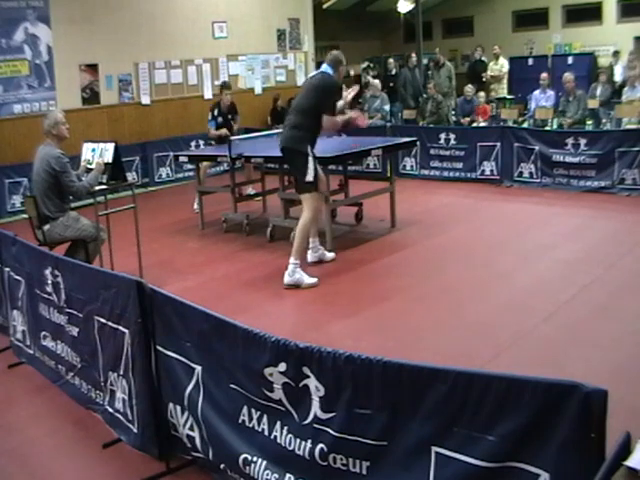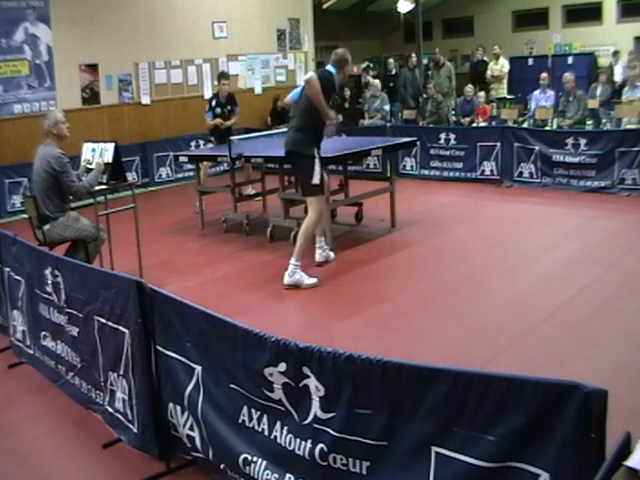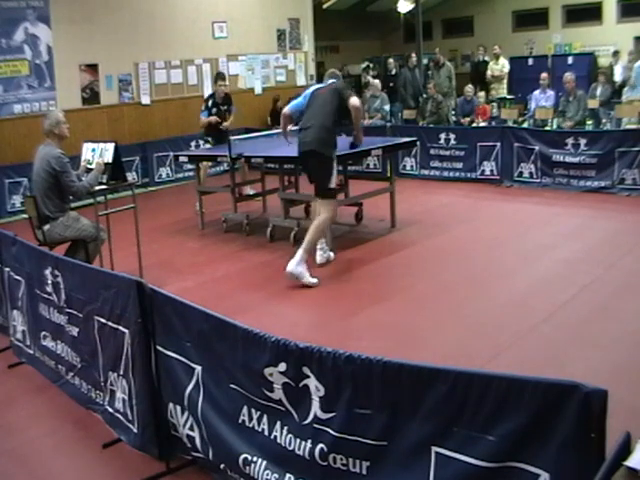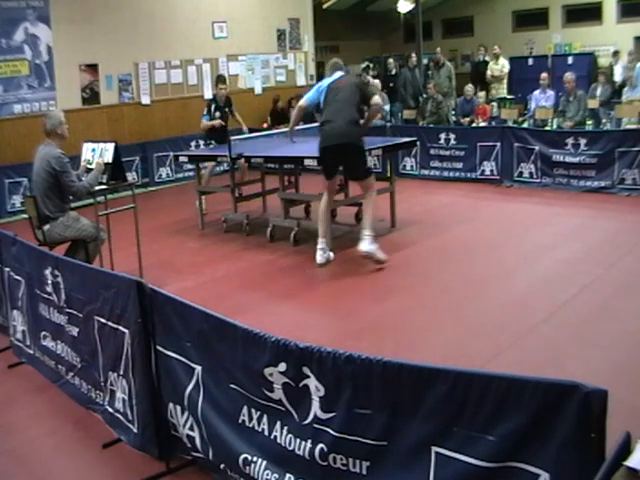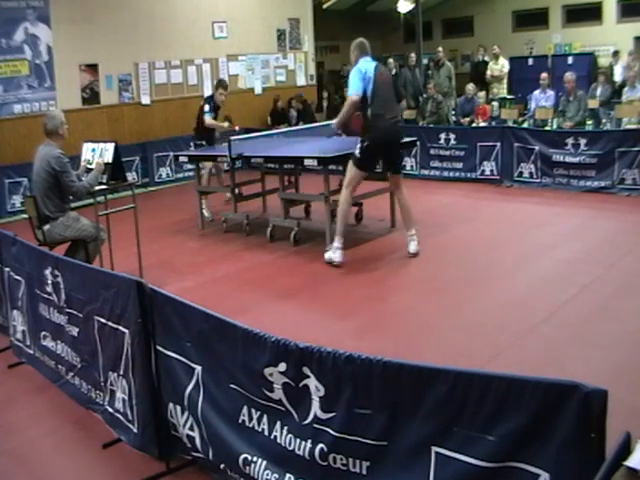
dt=0.3s
person 1, frame 1
left shoulder: (318, 78)
right shoulder: (331, 82)
right elbow: (328, 125)
left wrist: (344, 101)
right wrist: (347, 117)
left hip: (292, 140)
right hip: (299, 143)
left knee: (321, 185)
right knee: (311, 207)
left ankle: (314, 249)
right ankle: (293, 271)
person 1, frame 2
left shoulder: (317, 78)
right shoulder: (327, 75)
right elbow: (309, 78)
right wrist: (326, 112)
left hip: (295, 143)
right hip: (304, 146)
left knee: (322, 188)
right knee: (316, 209)
left ankle: (321, 248)
right ankle: (293, 271)
person 1, frame 3
left shoulder: (312, 90)
right shoulder: (340, 88)
left elbow: (286, 113)
right elbow: (356, 105)
left wrist: (285, 131)
right wrist: (358, 132)
left hip: (304, 144)
right hip: (321, 145)
left knee: (324, 197)
right knee: (328, 211)
left ankle: (322, 249)
right ankle: (298, 261)
person 1, frame 4
left shoulder: (323, 85)
right shoulder: (356, 81)
left elbow: (302, 106)
right elbow: (376, 104)
left wrist: (291, 128)
right wrist: (365, 123)
left hip: (328, 139)
right hip: (350, 138)
left knee: (329, 193)
right knee: (369, 191)
left ankle: (322, 249)
right ankle: (367, 240)
person 1, frame 5
left shoulder: (358, 70)
right shoulder: (385, 71)
left elbow: (354, 99)
right elbow: (399, 104)
left wrist: (339, 121)
left hip: (374, 133)
right hip: (394, 131)
left knee: (348, 187)
right knee: (397, 188)
left ankle: (336, 248)
right ankle: (413, 239)
person 2, frame 1
left shoulder: (43, 151)
right shoulder: (56, 156)
right elbow: (77, 192)
left wrist: (81, 171)
right wrist: (96, 172)
left hip: (45, 220)
right hip: (55, 224)
left knee: (87, 230)
right knee: (98, 233)
person 2, frame 2
left shoulder: (43, 150)
right shoulder: (56, 156)
right elbow: (77, 191)
left wrist: (81, 171)
right wrist: (96, 172)
left hip: (45, 221)
right hip: (54, 224)
left knee: (88, 230)
right knee: (98, 233)
person 2, frame 3
left shoulder: (43, 150)
right shoulder: (56, 156)
right elbow: (77, 191)
left wrist: (81, 171)
right wrist: (96, 172)
left hip: (45, 220)
right hip: (54, 224)
left knee: (87, 230)
right knee: (98, 233)
person 2, frame 4
left shoulder: (43, 150)
right shoulder: (56, 156)
right elbow: (77, 192)
left wrist: (81, 171)
right wrist: (96, 172)
left hip: (45, 221)
right hip: (54, 224)
left knee: (87, 230)
right knee: (98, 233)
person 2, frame 5
left shoulder: (43, 150)
right shoulder: (56, 156)
right elbow: (77, 192)
left wrist: (81, 171)
right wrist: (96, 172)
left hip: (44, 221)
right hip: (54, 224)
left knee: (87, 229)
right knee: (98, 233)
person 3, frame 1
left shoulder: (233, 106)
right shoulder: (214, 109)
left elbow: (236, 123)
right elbow: (211, 134)
left wrist: (234, 129)
right wrist: (220, 132)
left hip: (230, 140)
right hip: (216, 141)
right knee: (204, 165)
left ankle: (248, 189)
right ankle: (198, 199)
person 3, frame 2
left shoulder: (232, 98)
right shoulder: (212, 101)
right elbow: (207, 125)
left wrist: (228, 123)
right wrist: (214, 122)
left hip: (229, 136)
right hip: (214, 138)
right knee: (205, 164)
left ankle: (248, 189)
person 3, frame 3
left shoulder: (228, 97)
right shoulder: (208, 101)
right elbow: (202, 123)
left wrist: (228, 123)
right wrist: (209, 119)
left hip: (225, 136)
right hip: (211, 138)
left knee: (243, 160)
right knee: (204, 164)
left ankle: (246, 189)
person 3, frame 4
left shoulder: (228, 100)
right shoulder: (210, 105)
right elbow: (202, 127)
left wrist: (242, 124)
right wrist: (213, 123)
left hip: (225, 139)
right hip: (213, 140)
left knee: (243, 165)
right knee: (210, 165)
left ankle: (237, 190)
right ankle: (200, 198)
person 3, frame 5
left shoulder: (218, 103)
right shoulder: (208, 102)
right elbow: (207, 122)
left wrist: (222, 127)
right wrist: (222, 125)
left hip: (210, 138)
right hip: (200, 139)
left knee: (218, 165)
right knee: (208, 166)
left ankle: (228, 192)
right ankle: (203, 205)
